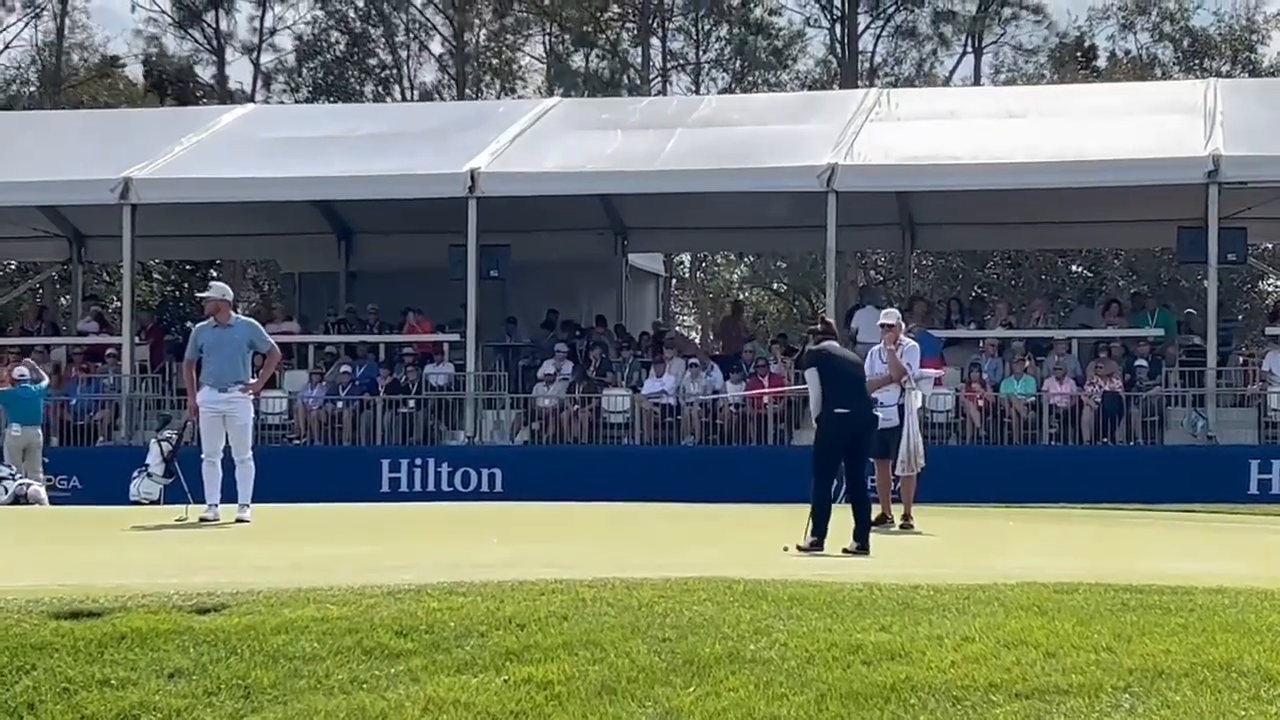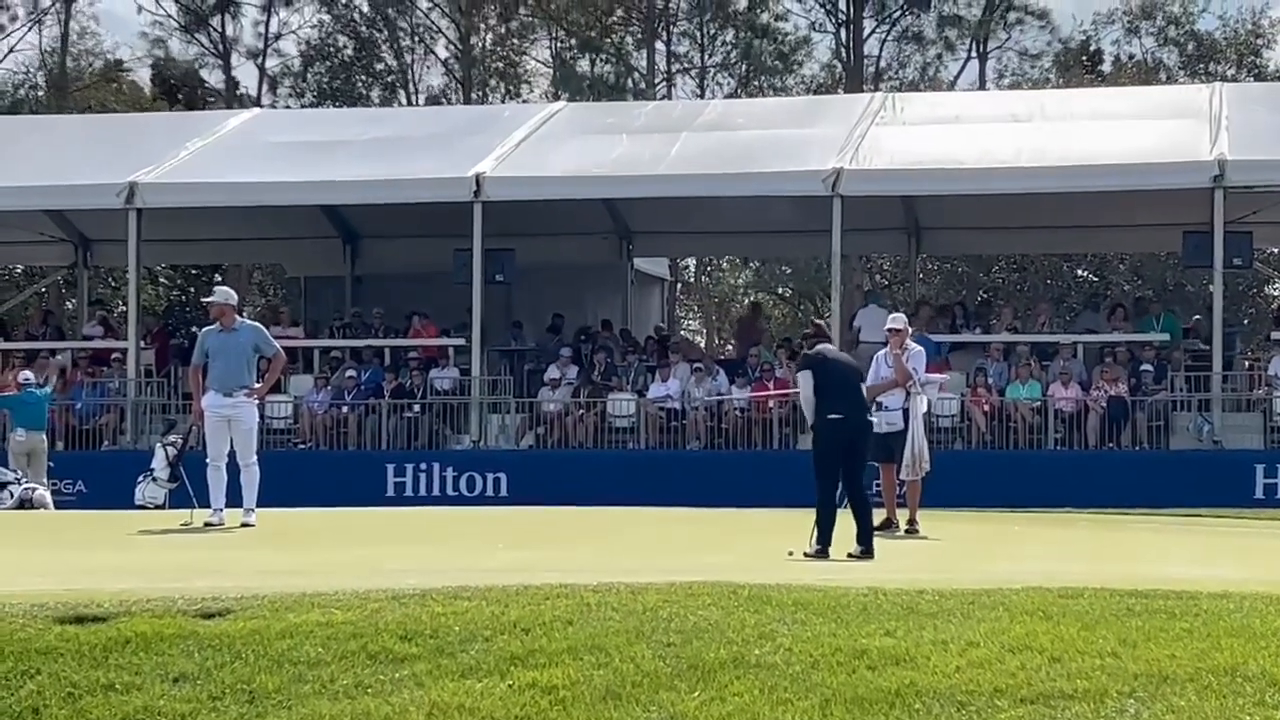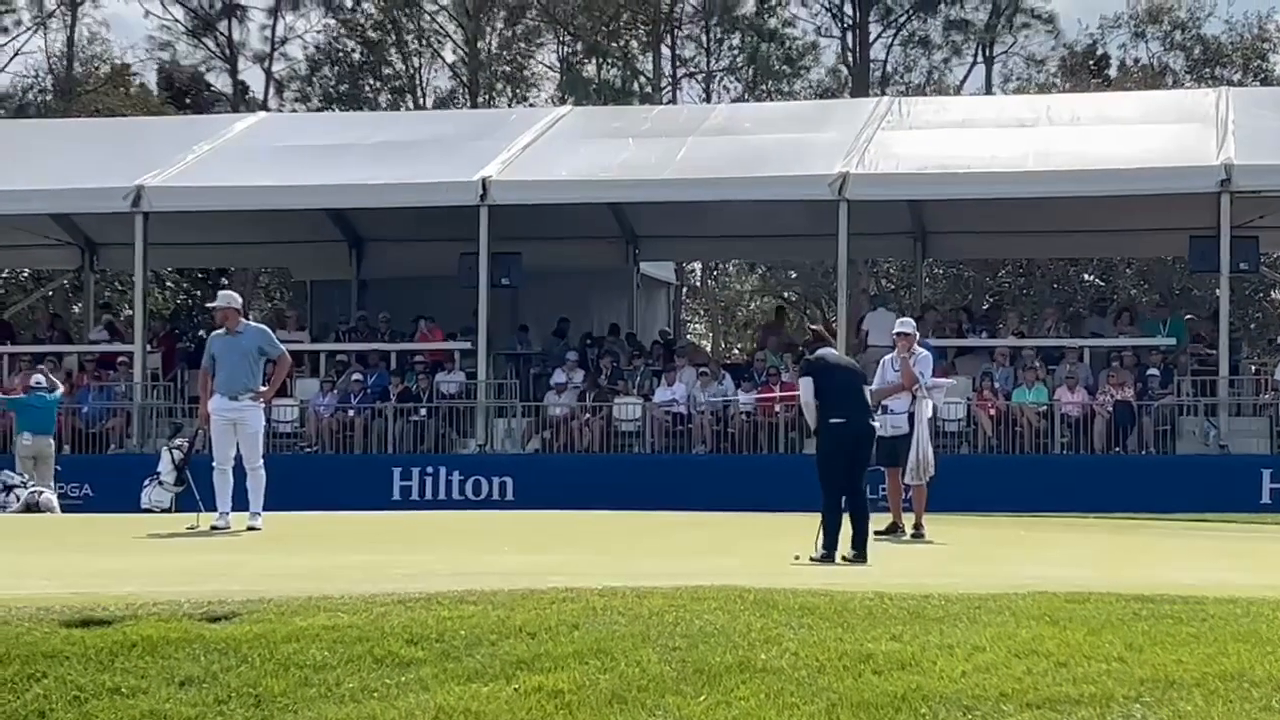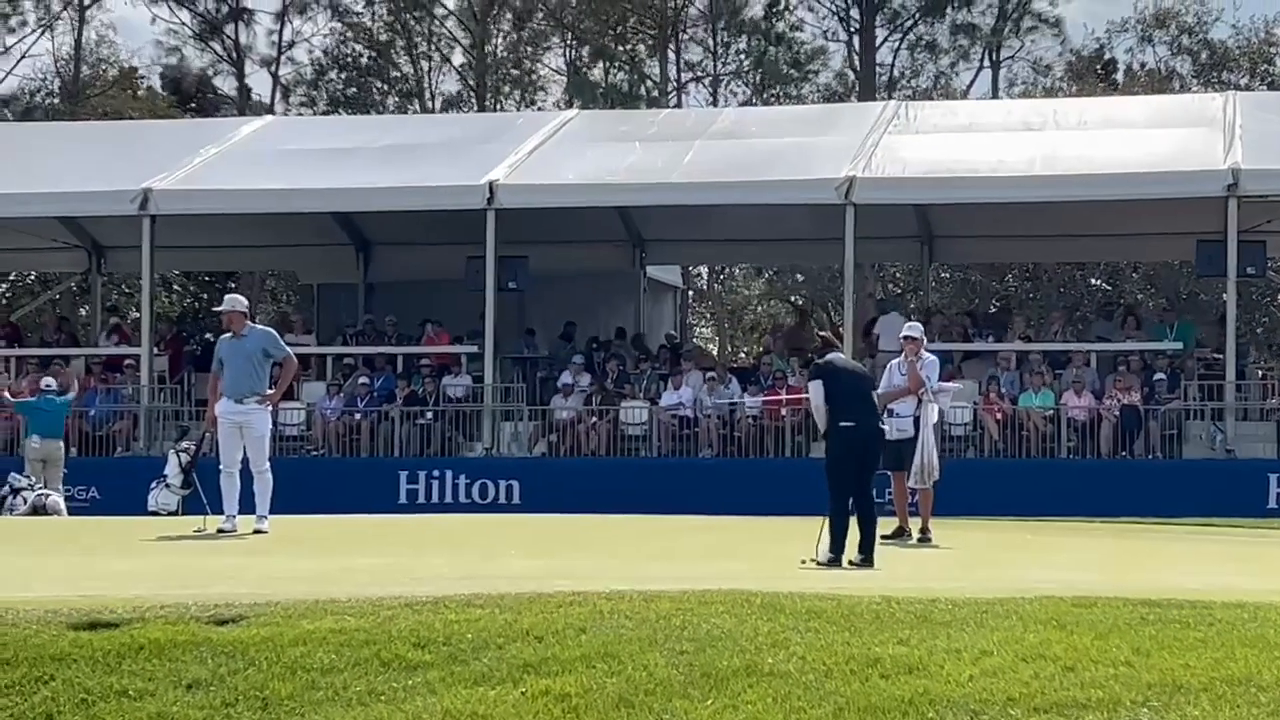
dt=0.3s
person 1, frame 1
left shoulder: (248, 326)
right shoulder: (200, 330)
left elbow: (274, 353)
right elbow: (189, 363)
left wrist: (259, 383)
right wrist: (192, 396)
left hip: (238, 396)
right hip: (208, 397)
left knee: (242, 455)
right knee: (210, 455)
left ankle: (244, 506)
right ankle: (212, 506)
person 1, frame 2
left shoulder: (253, 330)
right shoulder: (207, 334)
left elbow: (279, 357)
right elbow: (196, 368)
left wrist: (264, 387)
right wrist: (197, 400)
left hip: (243, 401)
right hip: (214, 401)
left knee: (247, 459)
right knee: (215, 459)
left ankle: (249, 510)
right ankle: (217, 510)
person 1, frame 3
left shoulder: (259, 333)
right shoulder: (214, 338)
left elbow: (284, 360)
right elbow: (206, 371)
left wrist: (270, 391)
right wrist: (204, 403)
left hip: (249, 404)
right hip: (220, 405)
left knee: (253, 463)
right knee: (221, 463)
left ankle: (255, 514)
right ankle: (223, 514)
person 1, frame 4
left shoulder: (264, 335)
right shoulder: (223, 342)
left elbow: (291, 362)
right elbow: (215, 375)
left wrist: (277, 394)
right wrist: (211, 406)
left hip: (255, 408)
right hip: (227, 408)
left knee: (260, 466)
right knee: (228, 467)
left ankle: (262, 517)
right ankle: (230, 516)
person 2, frame 1
left shoulder: (812, 354)
right shoulder: (853, 357)
left elbow: (816, 394)
right elbow: (860, 389)
left wrist: (817, 420)
left hip: (836, 418)
right hip: (865, 417)
left knee: (823, 479)
right knee: (857, 480)
left ankle: (816, 538)
right ankle: (861, 541)
person 2, frame 2
left shoulder: (809, 358)
right shoulder: (849, 360)
left elbow: (807, 397)
right elbow: (859, 394)
left wrist: (813, 424)
left hip: (831, 423)
right hip: (861, 422)
left knee: (826, 486)
right knee: (855, 484)
left ankle: (822, 545)
right ankle: (865, 545)
person 2, frame 3
left shoulder: (810, 363)
right shoulder: (853, 364)
left elbow: (807, 401)
right elbow: (865, 398)
left wrist: (816, 428)
left hip: (835, 428)
right hip: (864, 427)
left knee: (832, 491)
right knee: (856, 488)
left ankle: (828, 549)
right ankle: (859, 549)
person 2, frame 4
left shoulder: (820, 367)
right shoulder: (861, 369)
left elbow: (818, 405)
right elbow: (873, 402)
left wrist: (826, 432)
left hip: (844, 432)
right hip: (873, 431)
left knee: (839, 494)
right knee: (864, 492)
left ankle: (835, 553)
right ankle: (865, 553)
person 3, frame 1
left shoulder: (910, 348)
right shoulder: (874, 352)
left elbow: (900, 375)
left wrist: (891, 348)
right wrist: (888, 378)
left hip: (900, 414)
right hip: (877, 414)
right knee: (881, 465)
left ankle: (907, 515)
right ankle: (885, 513)
person 3, frame 2
left shoulder: (916, 352)
right shoulder: (879, 356)
left elbow: (906, 379)
right elbow: (869, 390)
left wrist: (897, 352)
right wrist: (894, 382)
left hip: (905, 418)
right hip: (881, 419)
right knee: (886, 470)
left ankle: (912, 519)
right ankle: (891, 518)
person 3, frame 3
left shoulder: (923, 357)
right shoulder: (886, 360)
left elbow: (912, 383)
right elbow: (875, 394)
left wrist: (904, 356)
right wrist: (900, 386)
left hip: (911, 422)
right hip: (887, 423)
right knee: (892, 473)
left ankle: (918, 523)
right ankle: (897, 522)
person 3, frame 4
left shoulder: (930, 362)
right shoulder: (893, 365)
left elbow: (918, 387)
right elbow: (881, 397)
left wrist: (912, 359)
right wrist: (906, 390)
left hip: (916, 426)
right hip: (893, 427)
right knee: (897, 478)
left ankle: (925, 528)
right ankle: (903, 527)
